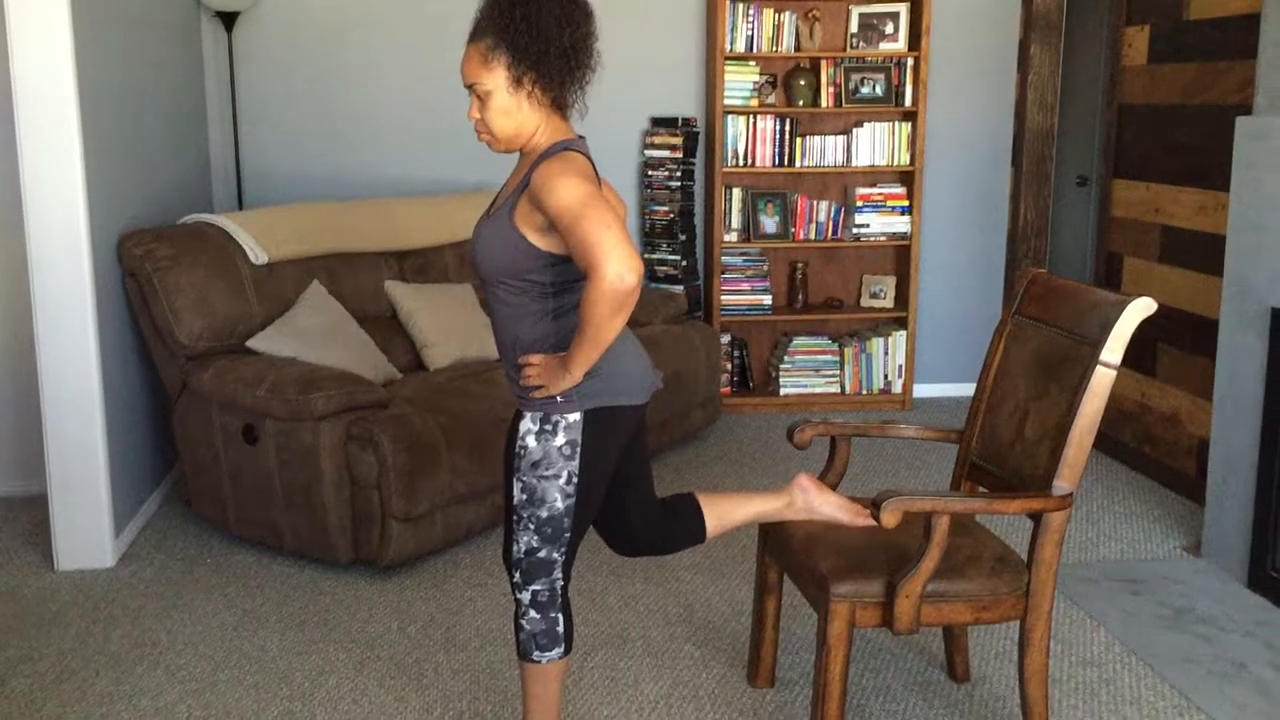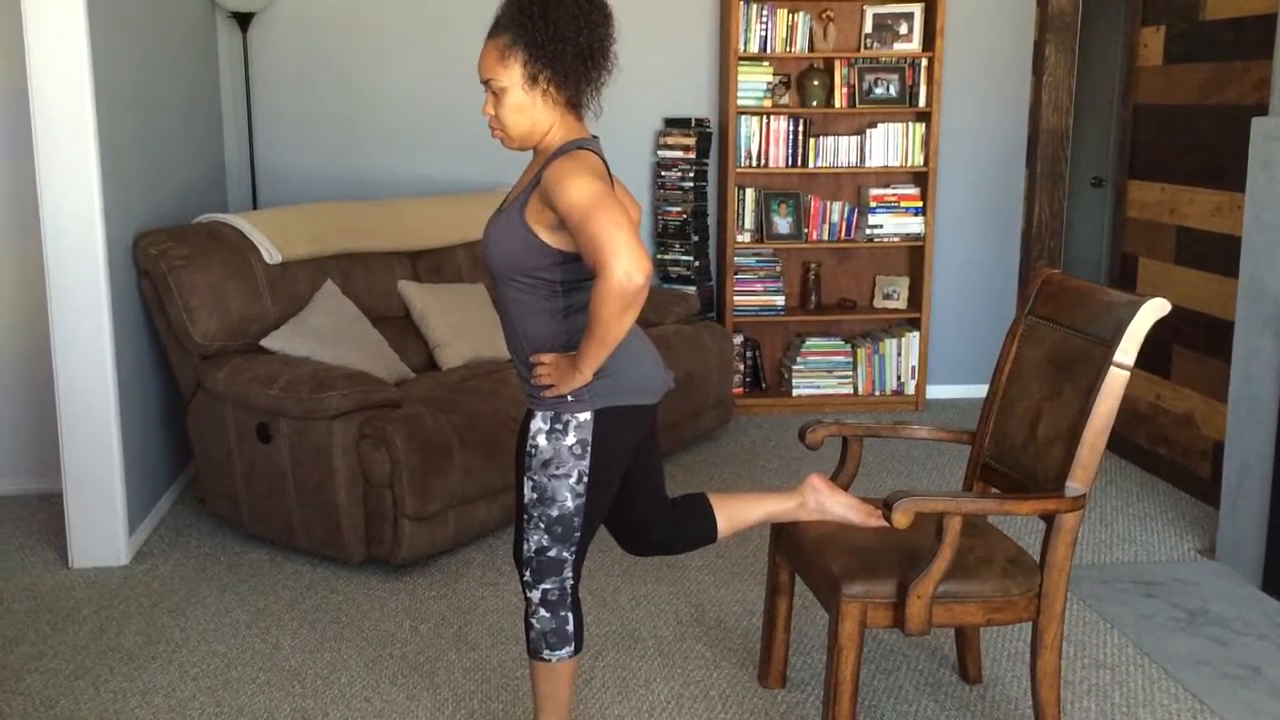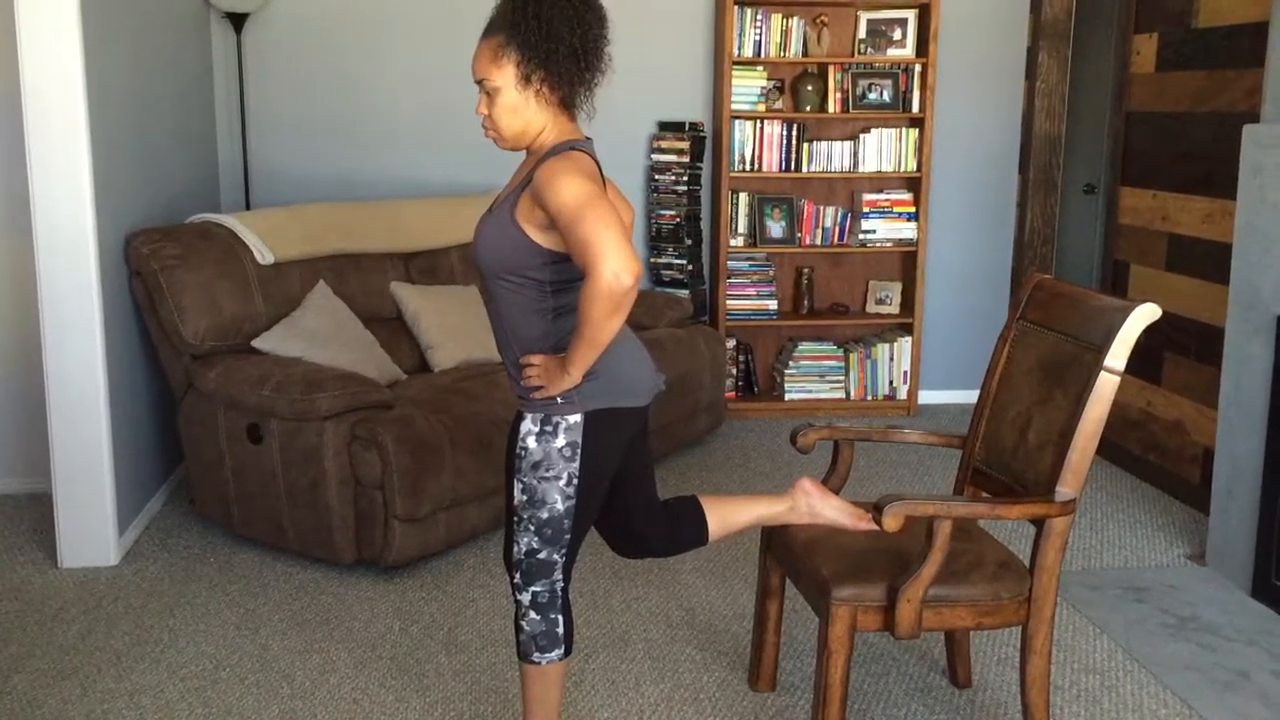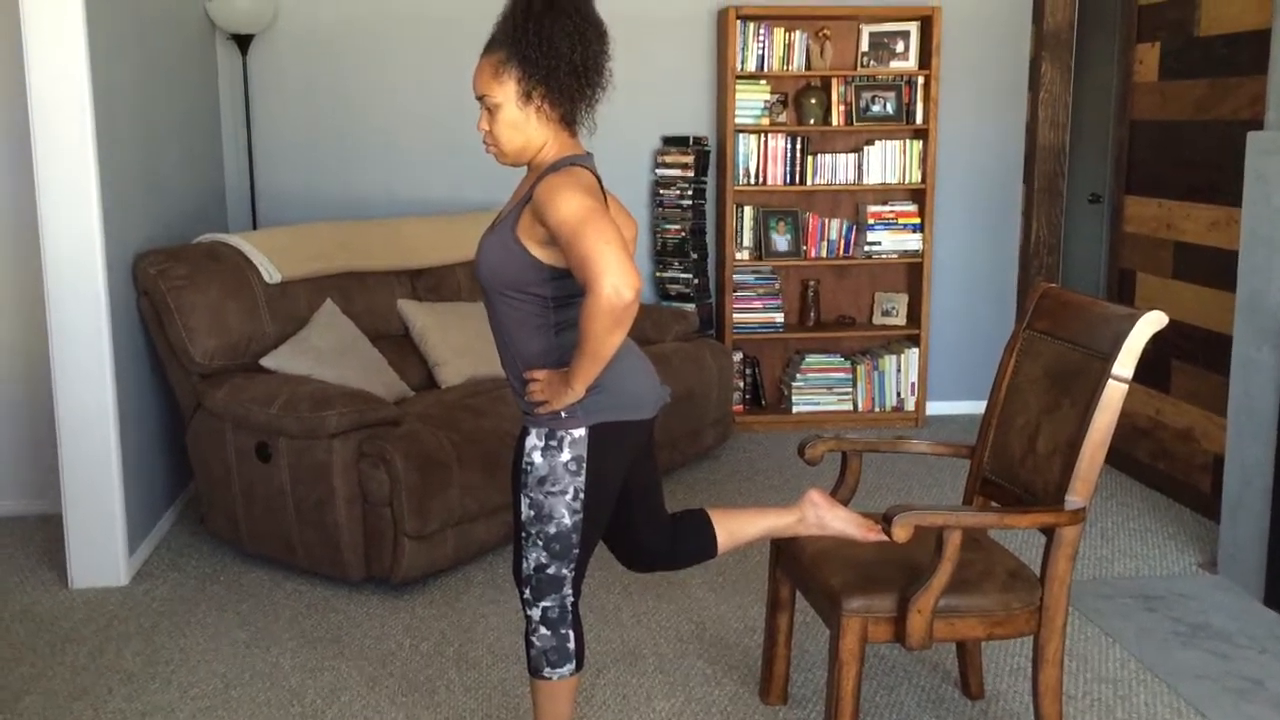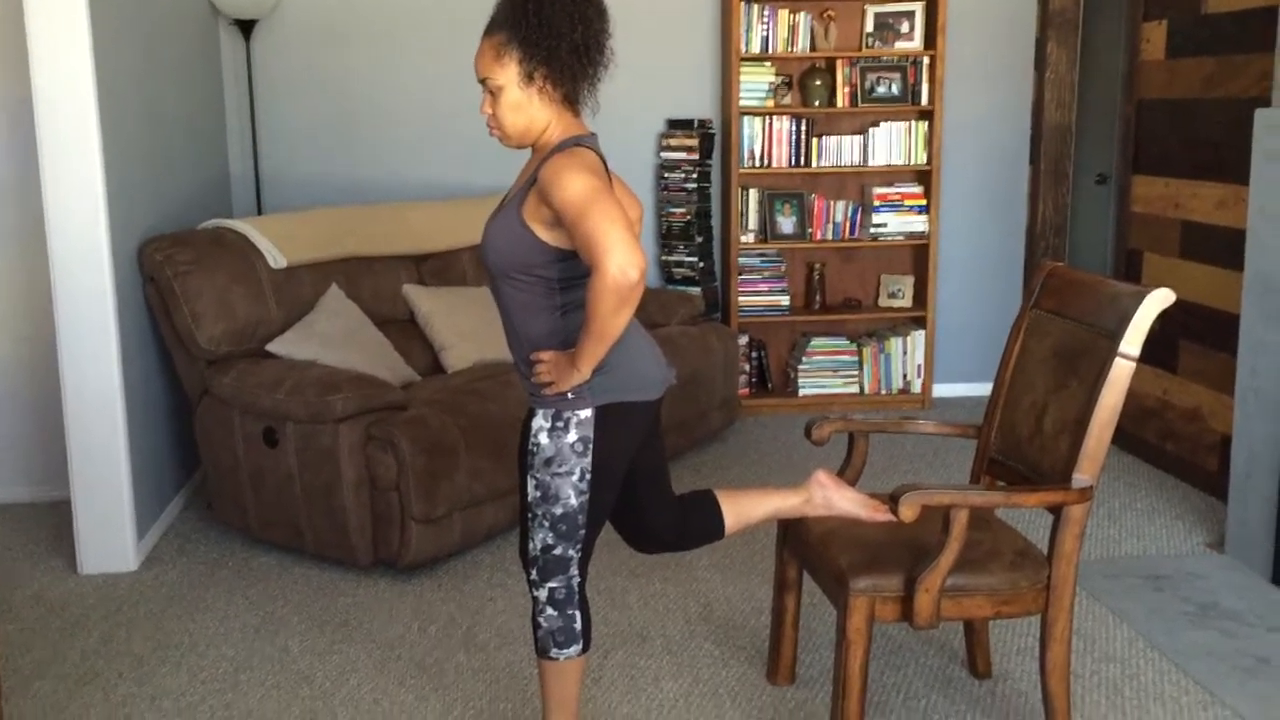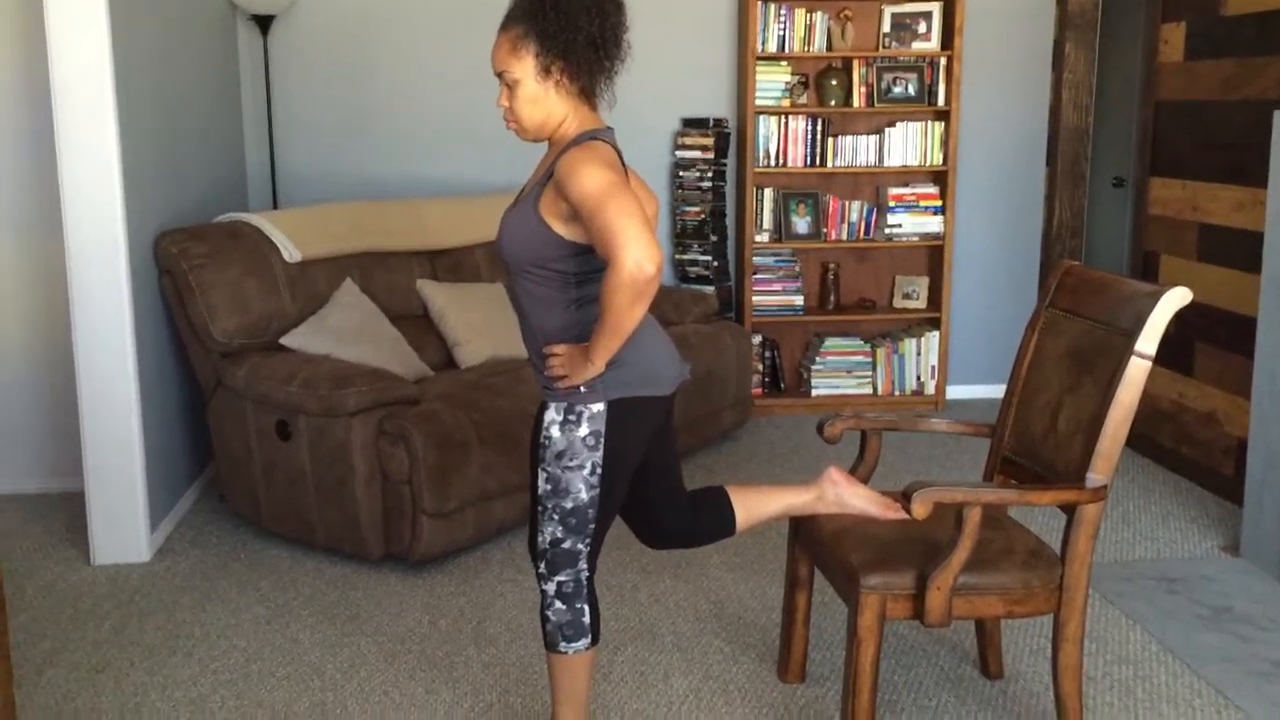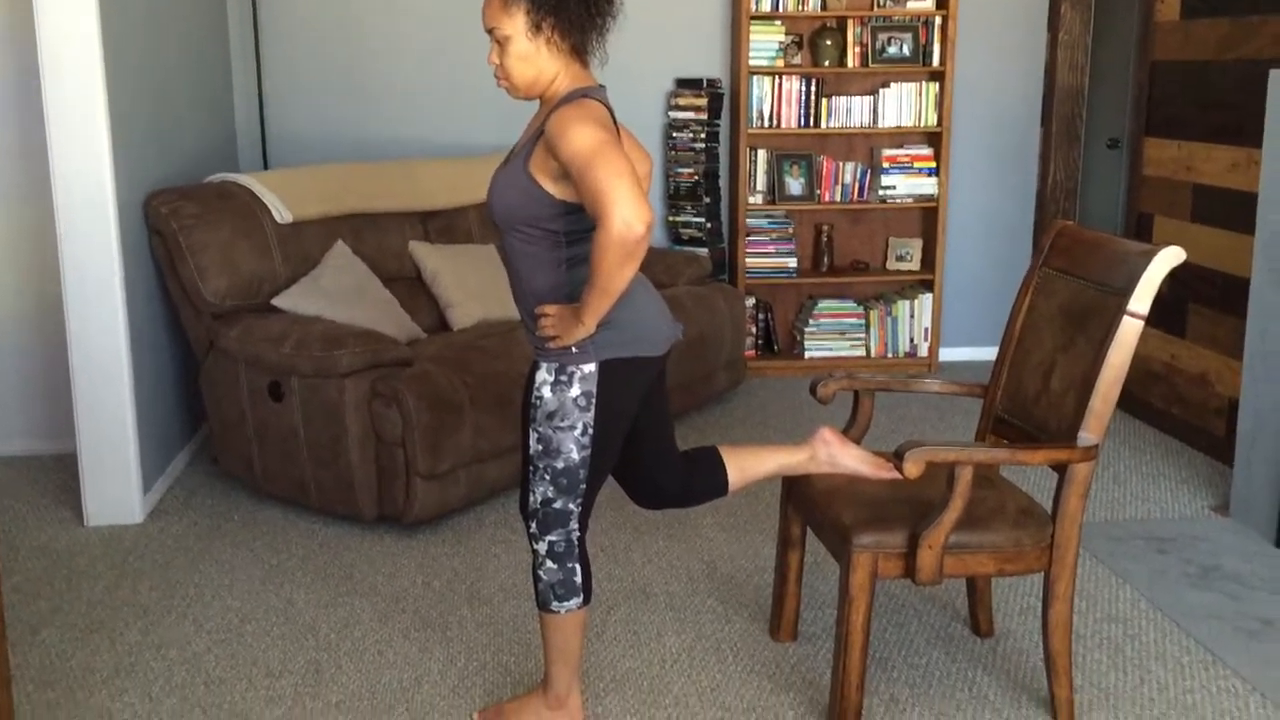
dt=0.5s
person 1, frame 1
left shoulder: (555, 174)
right shoulder: (548, 162)
left elbow: (619, 272)
right elbow: (614, 210)
left wrist: (571, 368)
left hip: (576, 406)
right hip: (605, 395)
left knee: (536, 572)
right knee: (640, 529)
right ankle: (792, 500)
person 1, frame 2
left shoulder: (566, 171)
right shoulder: (563, 161)
left elbow: (628, 272)
right elbow: (628, 211)
left wrist: (581, 367)
left hip: (586, 405)
right hip: (617, 392)
left knee: (546, 569)
right knee: (652, 528)
right ankle: (804, 500)
person 1, frame 3
left shoulder: (559, 171)
right shoulder: (557, 162)
left elbow: (618, 274)
right elbow: (622, 215)
left wrist: (570, 369)
left hip: (578, 406)
right hip: (609, 394)
left knee: (536, 572)
right knee: (643, 531)
right ankle: (796, 504)
person 1, frame 4
left shoulder: (557, 188)
right shoulder: (559, 177)
left elbow: (617, 288)
right elbow: (624, 229)
left wrist: (573, 382)
left hip: (582, 419)
right hip: (613, 407)
left knee: (546, 585)
right knee: (651, 543)
right ankle: (802, 516)
person 1, frame 5
left shoulder: (562, 169)
right shoulder: (562, 158)
left elbow: (623, 269)
right elbow: (630, 211)
left wrist: (580, 364)
left hip: (589, 402)
right hip: (620, 388)
left knee: (553, 567)
right knee: (658, 524)
right ankle: (809, 497)
person 1, frame 6
left shoulder: (580, 162)
right shoulder: (578, 151)
left elbow: (640, 262)
right elbow: (645, 206)
left wrist: (593, 356)
left hip: (602, 395)
right hip: (631, 383)
left knee: (562, 560)
right knee: (669, 520)
right ankle: (821, 494)
person 1, frame 7
left shoulder: (571, 121)
right shoulder: (570, 110)
left elbow: (628, 223)
right elbow: (639, 168)
left wrist: (584, 319)
left hip: (594, 356)
right hip: (626, 341)
left knee: (553, 523)
right knee: (662, 481)
right ankle: (815, 454)
